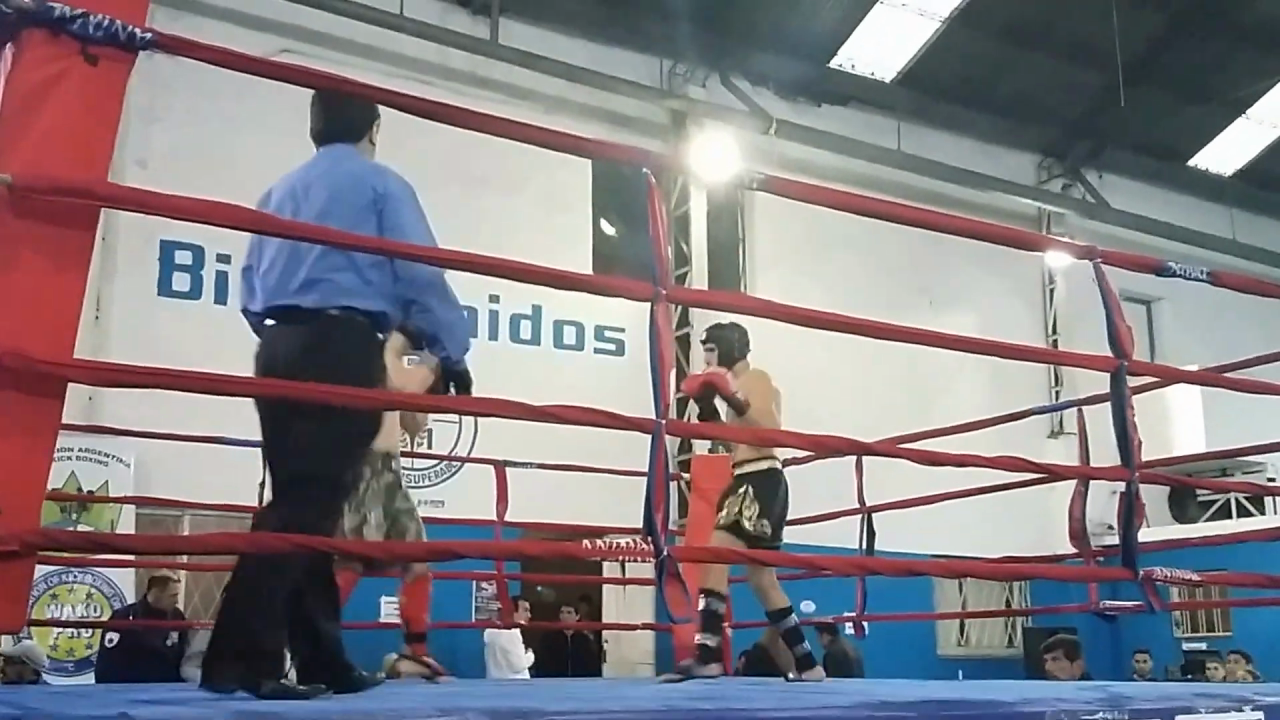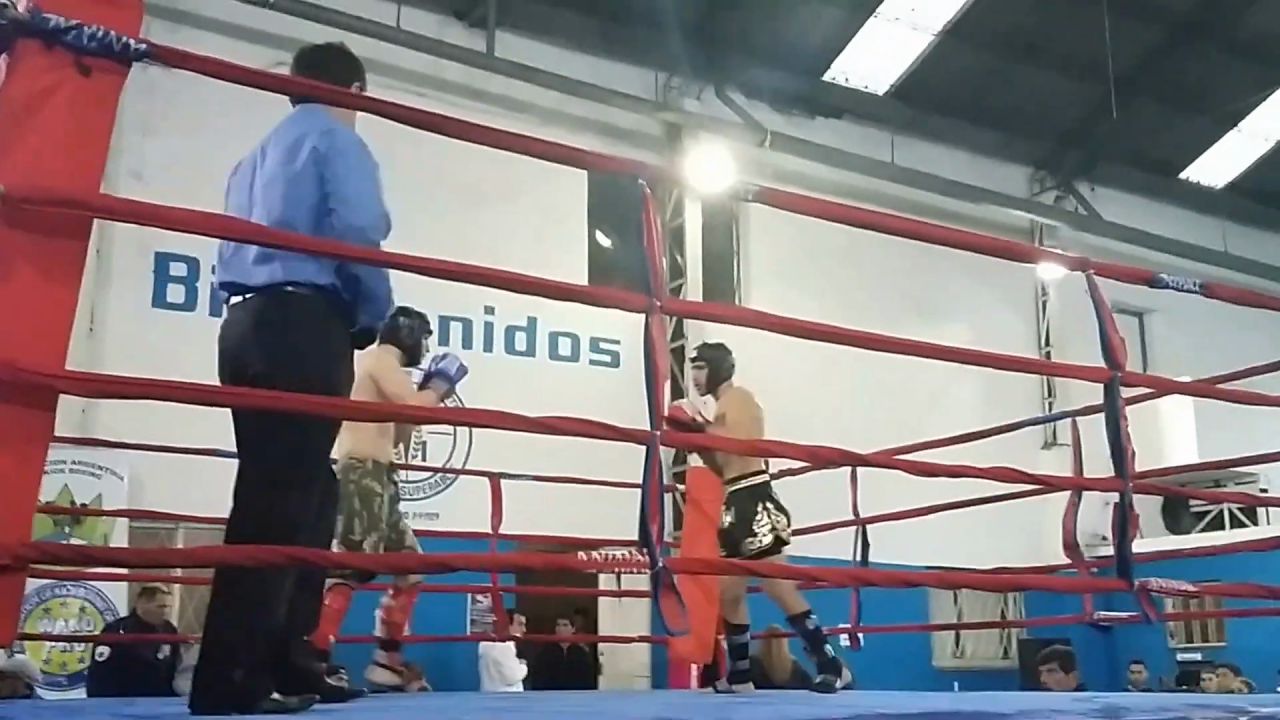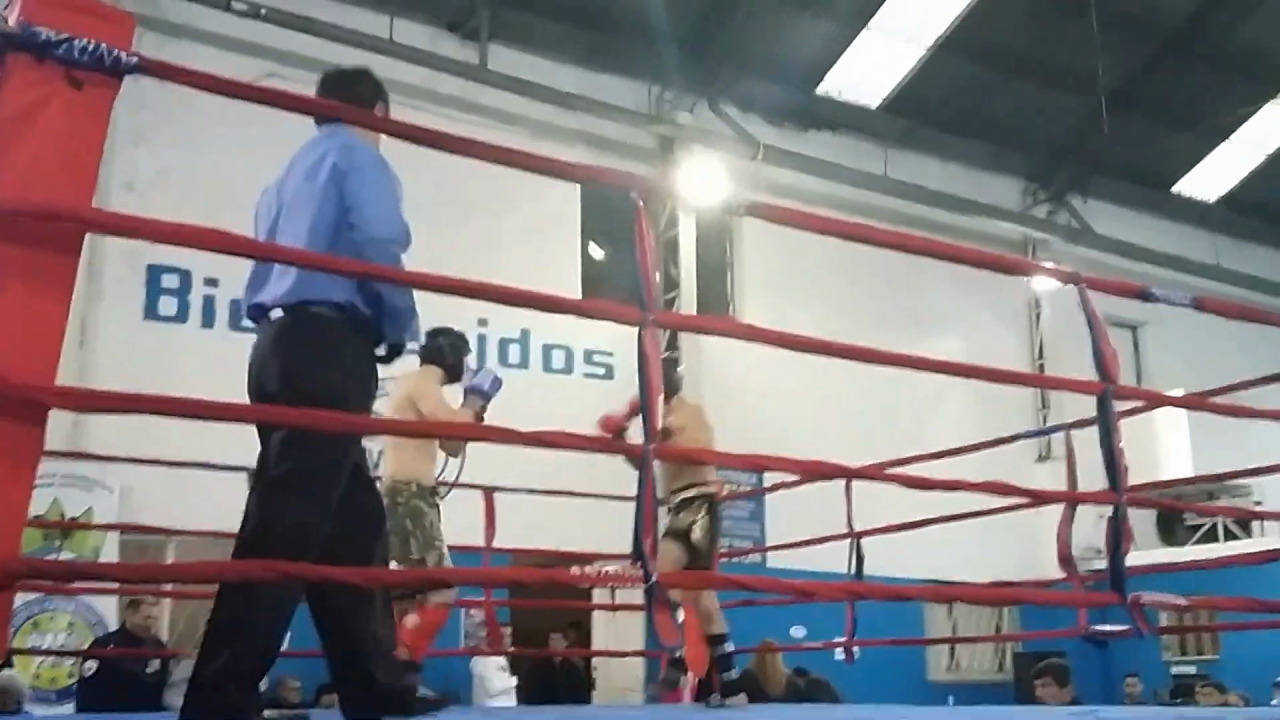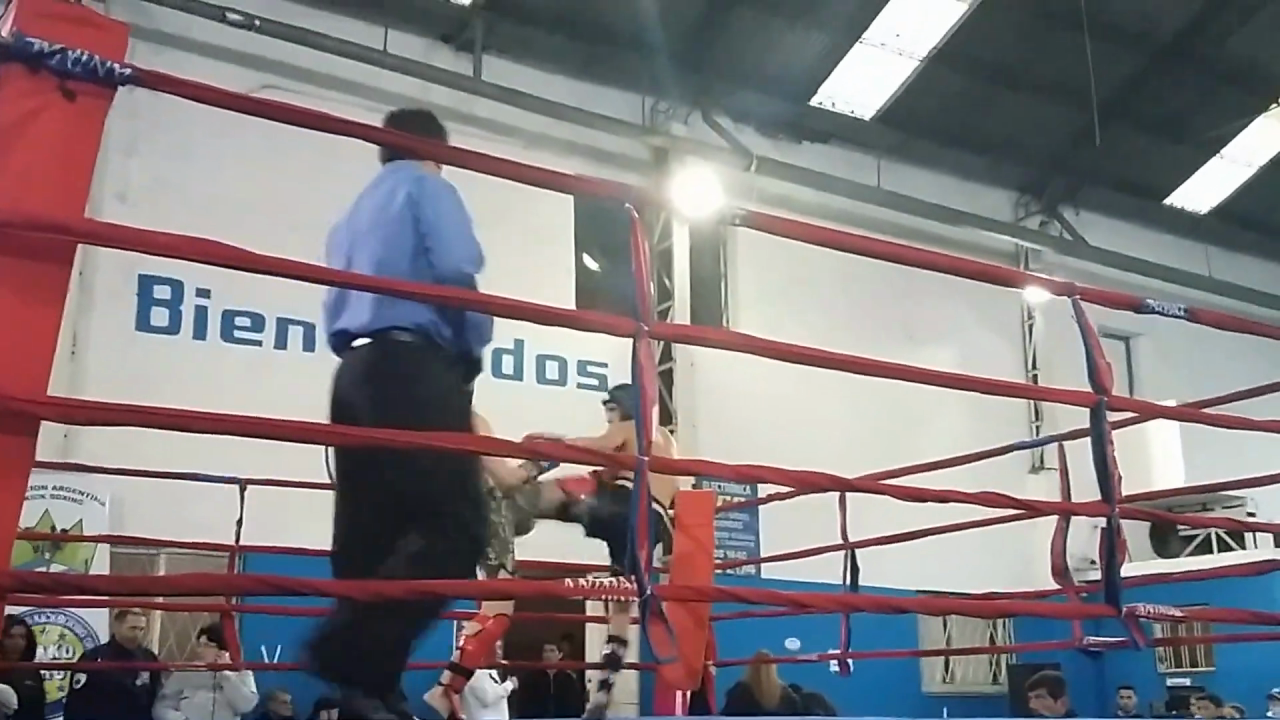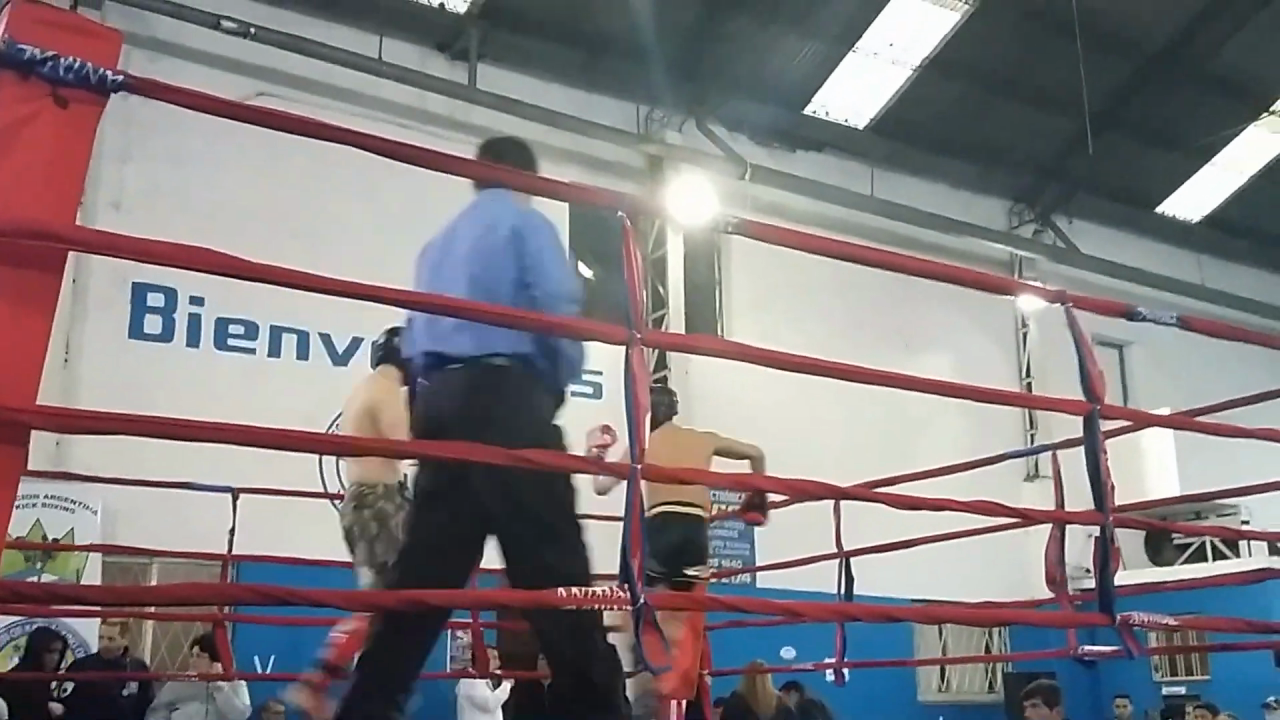
dt=0.4s
person 1, frame 1
left shoulder: (278, 193)
right shoulder: (380, 184)
left elbow: (249, 289)
right elbow: (419, 273)
right wrist: (451, 350)
left hip: (278, 348)
right hip: (342, 348)
left knee: (297, 500)
right knee: (312, 501)
left ankle: (324, 662)
right ankle: (240, 654)
person 1, frame 2
left shoulder: (253, 158)
right shoulder: (337, 142)
left elbow: (230, 252)
right elbow: (359, 235)
right wrist: (372, 313)
left hip: (245, 325)
right hip: (303, 326)
left knee: (301, 496)
right knee: (283, 502)
left ankle: (284, 663)
person 1, frame 3
left shoulder: (286, 175)
right shoulder: (359, 156)
left elbow: (265, 269)
right elbow: (378, 248)
right wrist: (399, 327)
left hip: (281, 342)
right hip: (328, 345)
left knee: (349, 520)
right knee: (287, 523)
person 1, frame 4
left shoulder: (351, 217)
right shoulder: (428, 190)
left elbow: (336, 310)
right elbow: (454, 272)
right wrist: (471, 346)
left hip: (357, 375)
right hip: (413, 368)
left knee: (372, 542)
right knee: (455, 529)
right ankle: (352, 653)
person 1, frame 5
left shoulder: (439, 243)
right shoulder: (524, 222)
left elbow: (417, 334)
right elbow: (557, 306)
right wrist: (553, 384)
left hip: (439, 398)
right hip: (502, 395)
left knee: (424, 564)
right knee: (552, 554)
person 2, frame 1
left shoulder: (398, 361)
right shoulder: (380, 352)
left elbow: (415, 424)
right elbow: (408, 390)
left wrist: (436, 371)
right wrist: (434, 361)
left hip: (387, 469)
right hip: (363, 464)
left knee: (418, 560)
right knee: (351, 561)
left ankle: (414, 653)
person 2, frame 2
left shoulder: (381, 368)
right shoulder: (379, 359)
left elbow: (398, 437)
right elbow: (415, 407)
left wrist: (428, 391)
right wrist: (442, 384)
left hip: (379, 479)
right hip: (363, 475)
left knee: (411, 570)
right knee: (349, 572)
left ankle: (389, 662)
person 2, frame 3
left shoulder: (414, 387)
right shoulder: (422, 382)
left elbow: (452, 445)
right elbow: (452, 428)
left wrist: (473, 409)
right wrist: (477, 398)
left hip: (413, 497)
right hip: (410, 496)
left knee: (413, 596)
right knee: (439, 594)
person 2, frame 4
right shoulder: (469, 423)
right elbow: (506, 478)
right wrist: (537, 465)
right hip: (484, 510)
right knee: (498, 602)
right ankle: (448, 690)
person 2, frame 5
left shoulder: (366, 387)
right shoulder: (385, 387)
right elbow: (403, 441)
left hip: (366, 499)
right hip: (377, 499)
right ankle: (314, 688)
person 3, frame 1
left shoulder: (753, 379)
right shoulder: (751, 383)
left elbow: (770, 432)
right elbow: (737, 439)
left wrist: (735, 399)
right wrist: (707, 408)
left hip: (757, 482)
right hip: (763, 484)
left knee: (714, 560)
right knee: (763, 579)
left ankle: (706, 657)
right ankle: (807, 666)
person 3, frame 2
left shoulder: (738, 399)
right shoulder: (724, 408)
left wrist: (700, 425)
right wrist: (696, 435)
left hip: (754, 497)
right hip: (736, 501)
left knee: (778, 587)
right knee: (728, 592)
left ankle: (832, 667)
right ankle: (738, 678)
person 3, frame 3
left shoulder: (688, 412)
right shoulder: (665, 418)
left wrist: (663, 431)
right wrist: (619, 439)
left hip: (698, 506)
right hip: (685, 509)
left knee: (661, 574)
right knee: (702, 601)
left ankle: (676, 663)
right ankle: (731, 690)
person 3, frame 4
left shoulder: (628, 428)
right shoulder: (665, 440)
left elbow: (588, 446)
left wrist: (542, 441)
left hip: (622, 506)
right hip: (654, 526)
left knee: (547, 495)
right knee: (621, 611)
right ankle: (602, 692)
person 3, frame 5
left shoulder: (643, 444)
right shoulder: (704, 439)
left elbow: (601, 488)
right elbow: (755, 453)
left wrist: (596, 455)
right wrist: (757, 497)
left hip: (660, 526)
right hip: (696, 530)
right knee: (681, 618)
